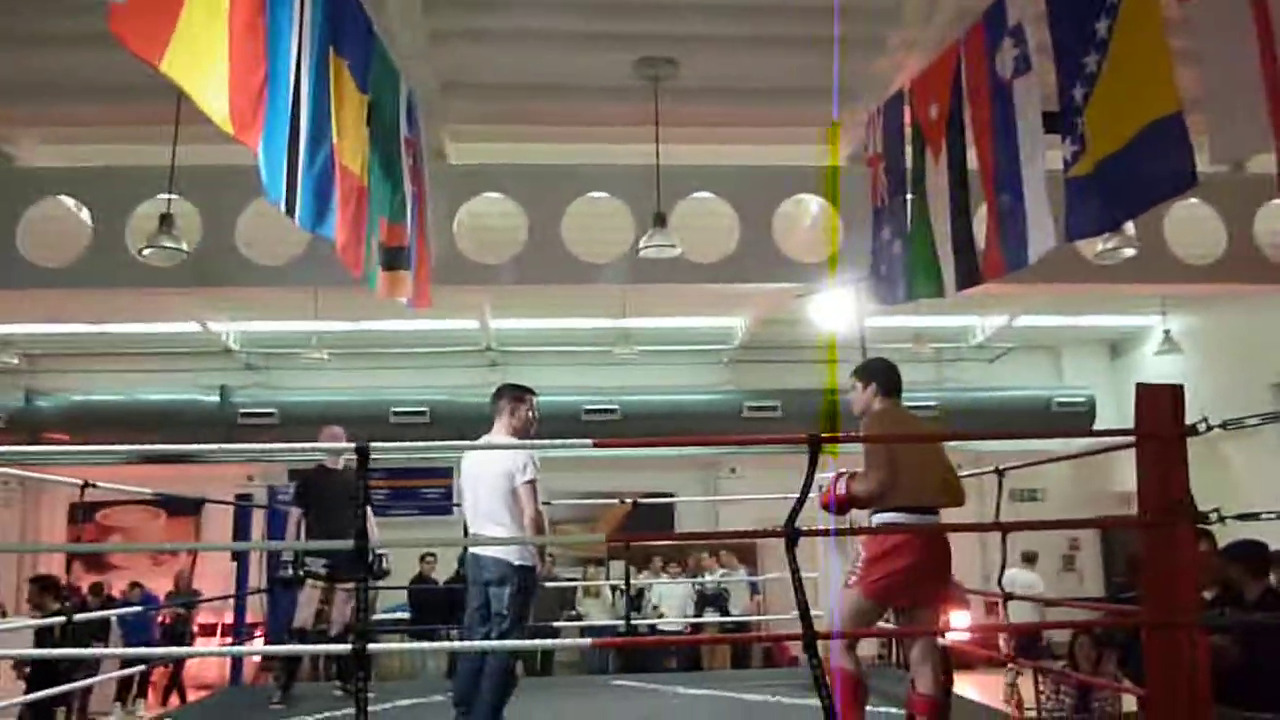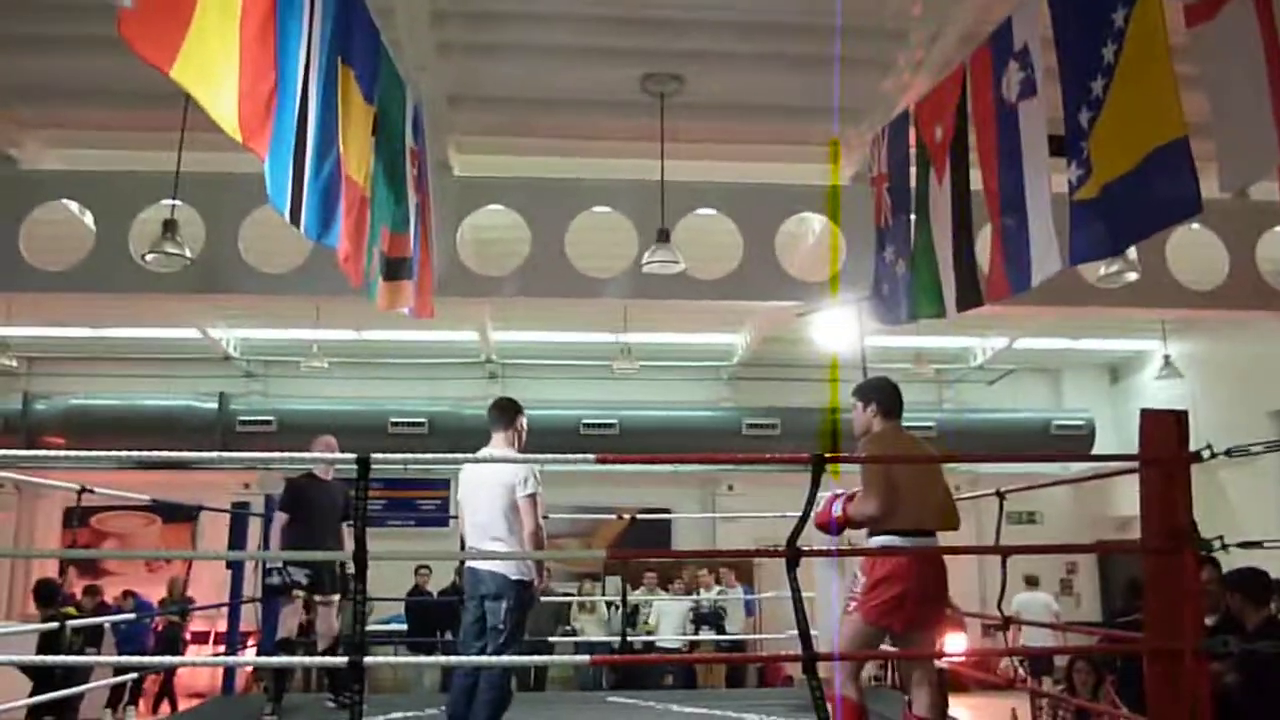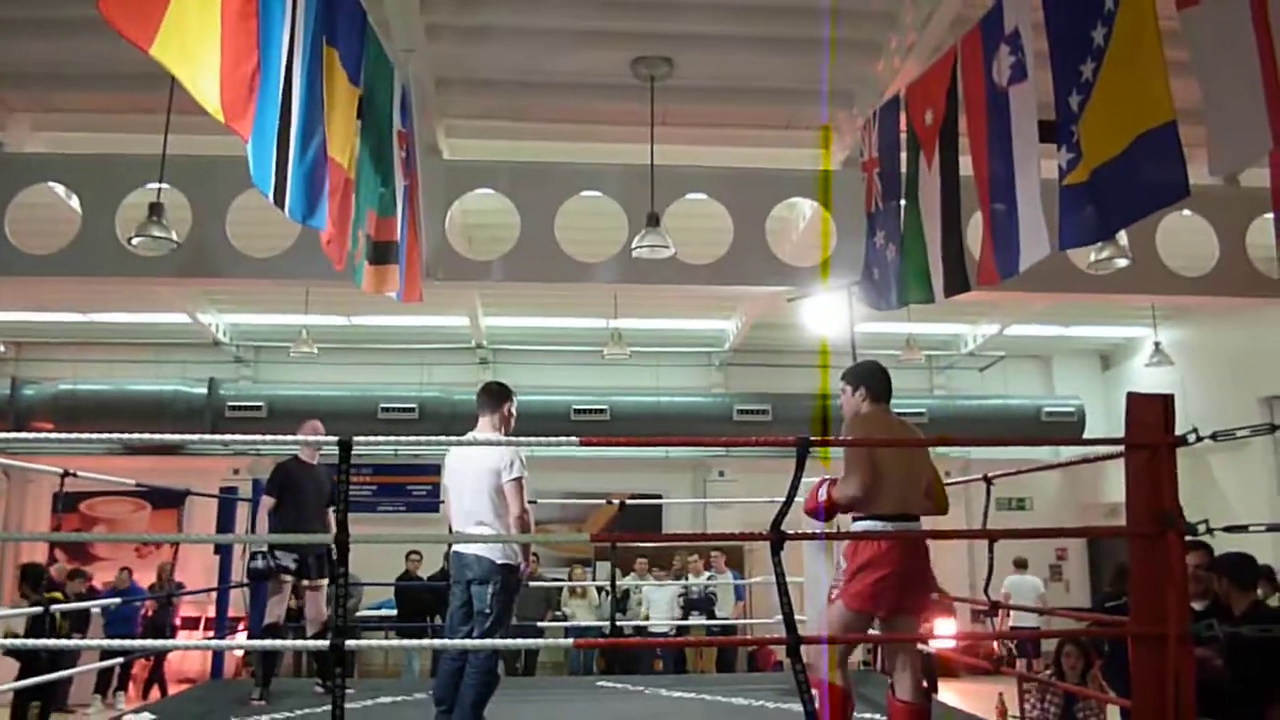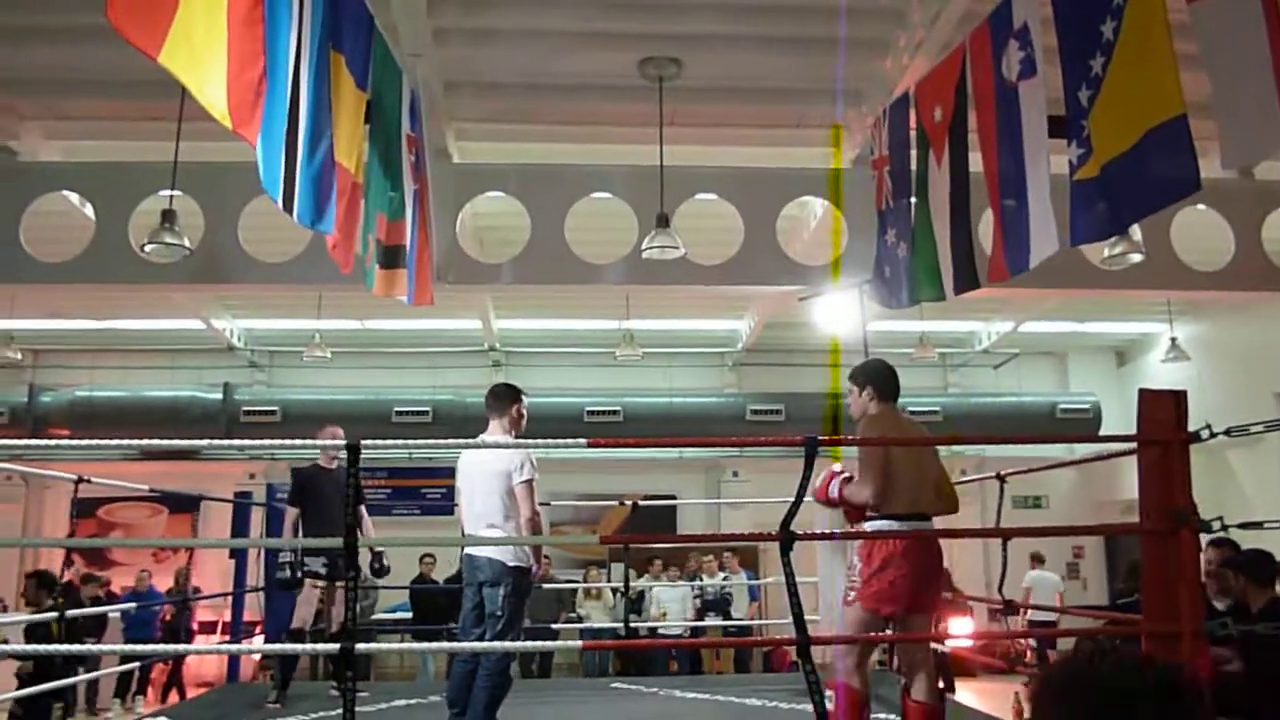
dt=0.5s
person 1, frame 1
left shoulder: (876, 421)
right shoulder: (924, 429)
left elbow: (877, 481)
right elbow: (955, 495)
left wrist: (845, 489)
left hip: (895, 539)
right hip: (931, 540)
left knee: (839, 639)
right knee: (922, 653)
person 1, frame 2
left shoulder: (875, 443)
right shoulder: (924, 452)
left elbow: (876, 506)
right elbow: (950, 520)
left wrist: (841, 510)
left hip: (892, 563)
right hip: (928, 564)
left knee: (844, 669)
right knee: (920, 676)
person 1, frame 3
left shoulder: (859, 424)
right shoulder: (912, 436)
left elbow: (857, 486)
right elbow: (939, 502)
left wrist: (827, 495)
left hip: (876, 548)
right hip: (912, 548)
left knee: (826, 656)
right knee: (903, 661)
person 1, frame 4
left shoulder: (873, 425)
right shoulder: (920, 434)
left elbow: (870, 492)
right elbow: (949, 502)
left wrist: (838, 489)
left hip: (889, 548)
right hip: (924, 547)
left knee: (848, 659)
right knee: (918, 662)
person 2, frame 1
left shoulder: (470, 454)
right shoulder: (519, 454)
right elbow: (532, 515)
right wrist: (541, 555)
left hip: (477, 556)
right hip: (512, 559)
left knee: (474, 640)
right knee: (503, 646)
person 2, frame 2
left shoulder: (468, 468)
right shoulder: (520, 468)
right elbow: (532, 530)
right wrist: (539, 572)
left hip: (474, 571)
right hip: (509, 575)
left knee: (469, 656)
right knee: (498, 661)
person 2, frame 3
left shoulder: (455, 451)
right shoulder: (506, 452)
right elbow: (518, 513)
right wrist: (526, 555)
left hip: (460, 554)
right hip: (496, 558)
left knee: (456, 641)
right knee: (484, 647)
person 2, frame 4
left shoulder: (467, 454)
right shoulder: (517, 454)
right elbow: (529, 516)
right wrist: (538, 558)
left hip: (473, 558)
right hip: (507, 561)
left knee: (469, 643)
right knee: (496, 650)
person 3, frame 1
left shoulder: (356, 479)
right shoulder: (310, 478)
left elbow: (367, 516)
right elbow: (295, 518)
left wrist: (377, 551)
right wrist: (288, 555)
left hip: (348, 557)
right hip: (316, 556)
left knee: (341, 622)
right knee: (303, 620)
left ankle: (345, 680)
right ankle: (284, 685)
person 3, frame 2
left shoulder: (341, 491)
right shoulder: (298, 485)
right elbow: (278, 525)
left wrist: (346, 567)
right wrist: (274, 563)
left hip: (326, 569)
right hip: (297, 566)
left knee: (329, 634)
right knee: (287, 633)
left ankle: (337, 693)
person 3, frame 3
left shoulder: (326, 476)
right shoulder: (285, 469)
right elbow: (264, 510)
left wrist: (333, 553)
right wrist: (260, 549)
left hip: (315, 554)
right hip: (284, 551)
left knee: (318, 619)
right knee: (274, 619)
left ankle: (325, 679)
right ankle: (262, 684)
person 3, frame 4
left shoulder: (349, 477)
right shoulder: (304, 476)
left elbow: (362, 516)
right elbow: (290, 520)
left wrist: (377, 550)
right wrist: (286, 557)
left hip: (344, 557)
right hip: (315, 556)
left knee: (339, 623)
right knee: (301, 621)
left ankle: (340, 681)
right ankle: (280, 686)
